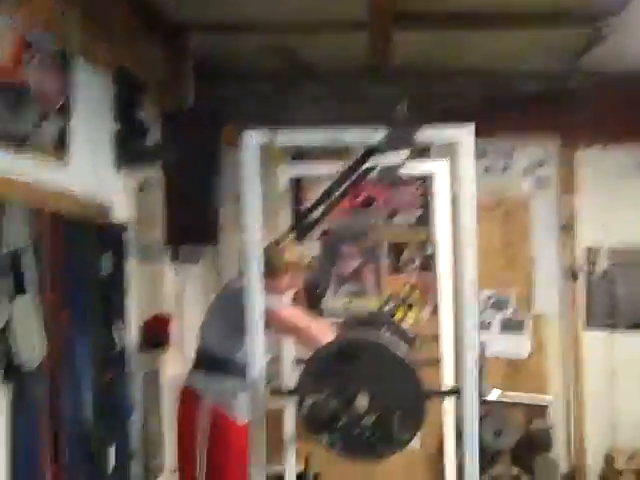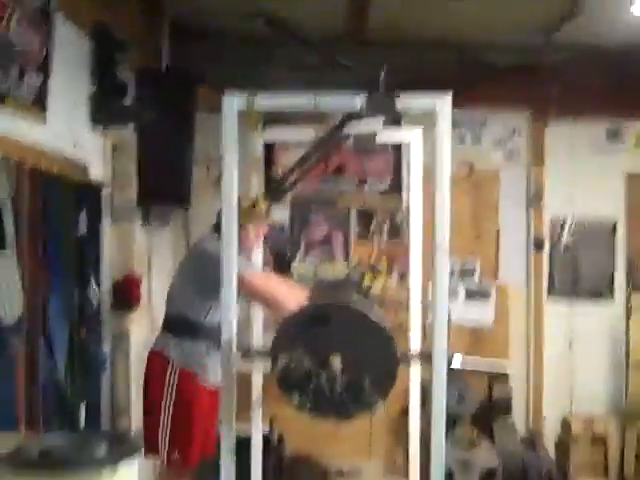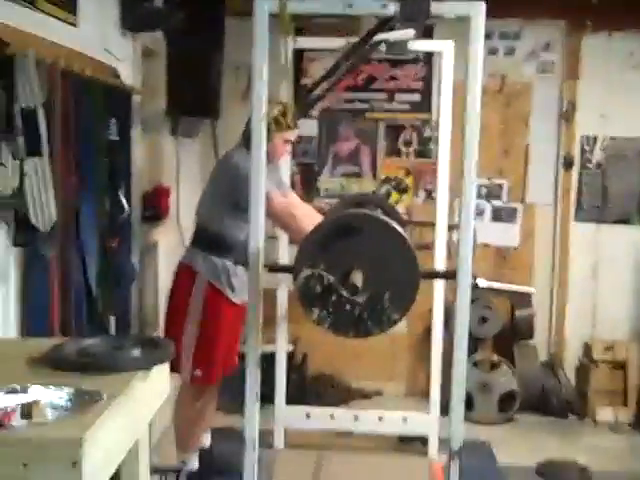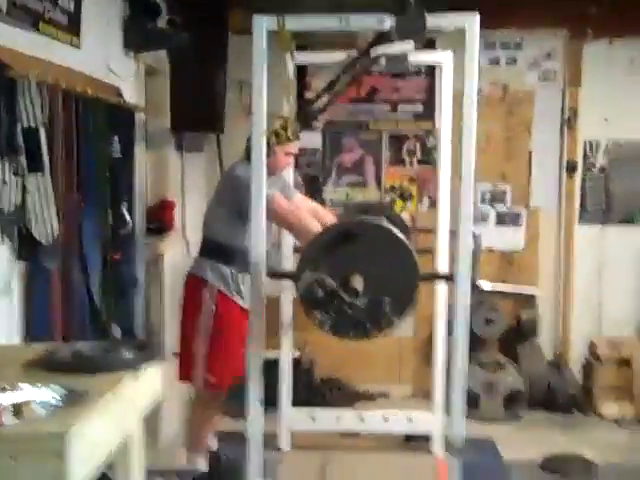
dt=0.3s
person 1, frame 1
left shoulder: (268, 296)
right shoulder: (243, 290)
left elbow: (310, 322)
right elbow: (298, 326)
left hip: (236, 404)
right hip: (213, 402)
person 1, frame 2
right shoulder: (211, 252)
left elbow: (276, 284)
right elbow: (265, 293)
left hip: (206, 366)
right hip: (180, 364)
left knee: (192, 452)
person 1, frame 3
left shoulder: (265, 169)
right shoulder: (241, 165)
left elbow: (299, 207)
right elbow: (286, 215)
left hip: (231, 283)
right hip: (207, 279)
left knee: (213, 376)
right knee: (197, 379)
left ankle: (201, 450)
right ankle: (188, 467)
person 1, frame 4
left shoulder: (272, 180)
right shoulder: (243, 177)
left elbow: (310, 209)
right elbow: (292, 219)
left hip: (236, 287)
right hip: (215, 286)
left knee: (223, 379)
right knee: (209, 383)
left ankle: (208, 454)
right ankle: (197, 469)
